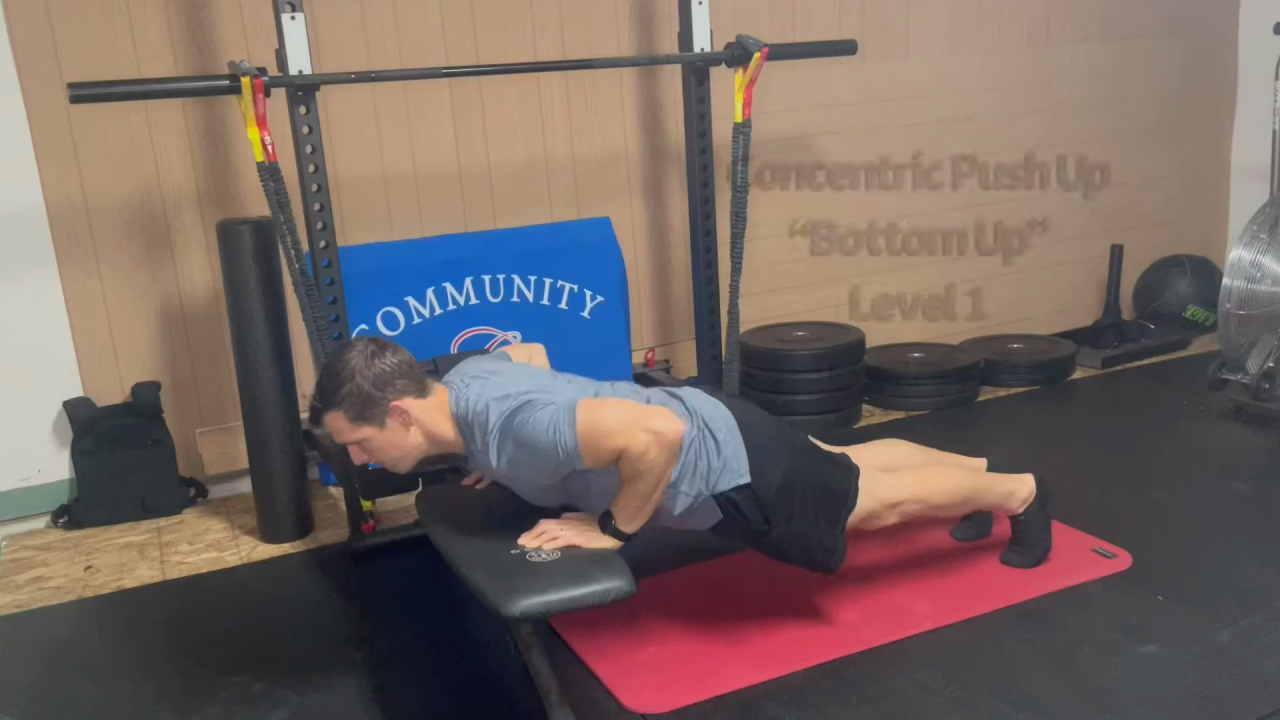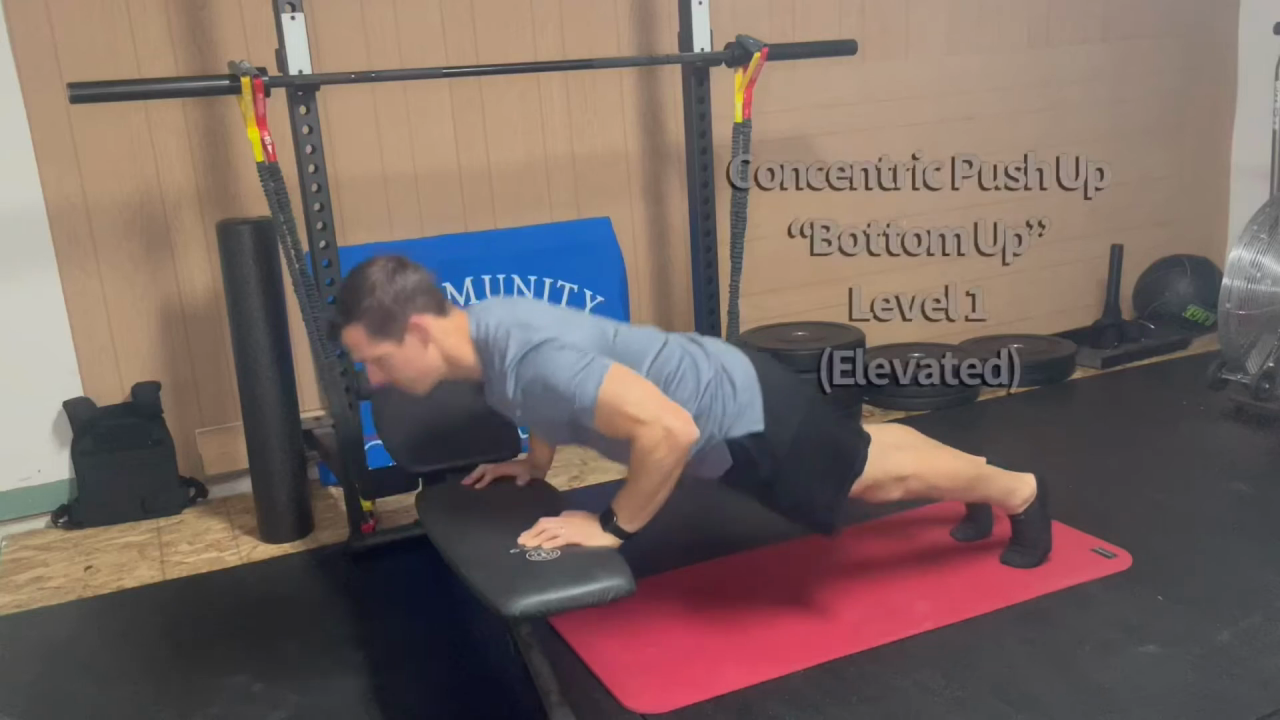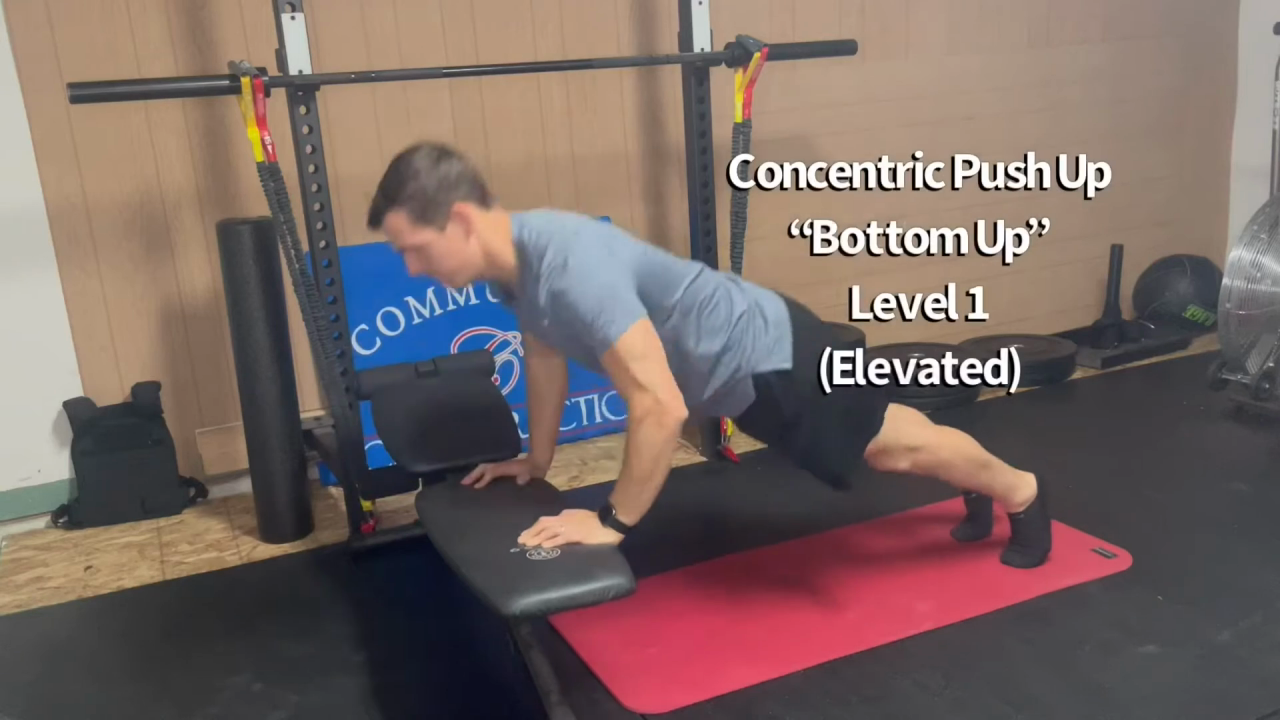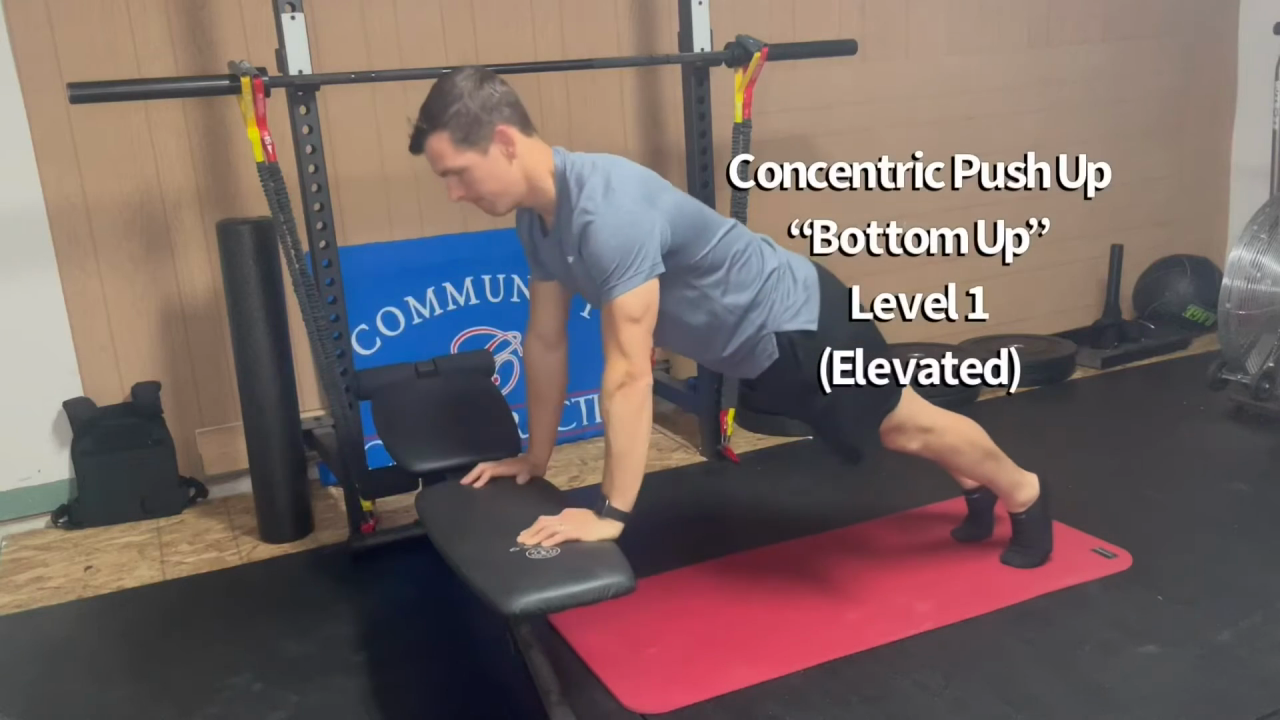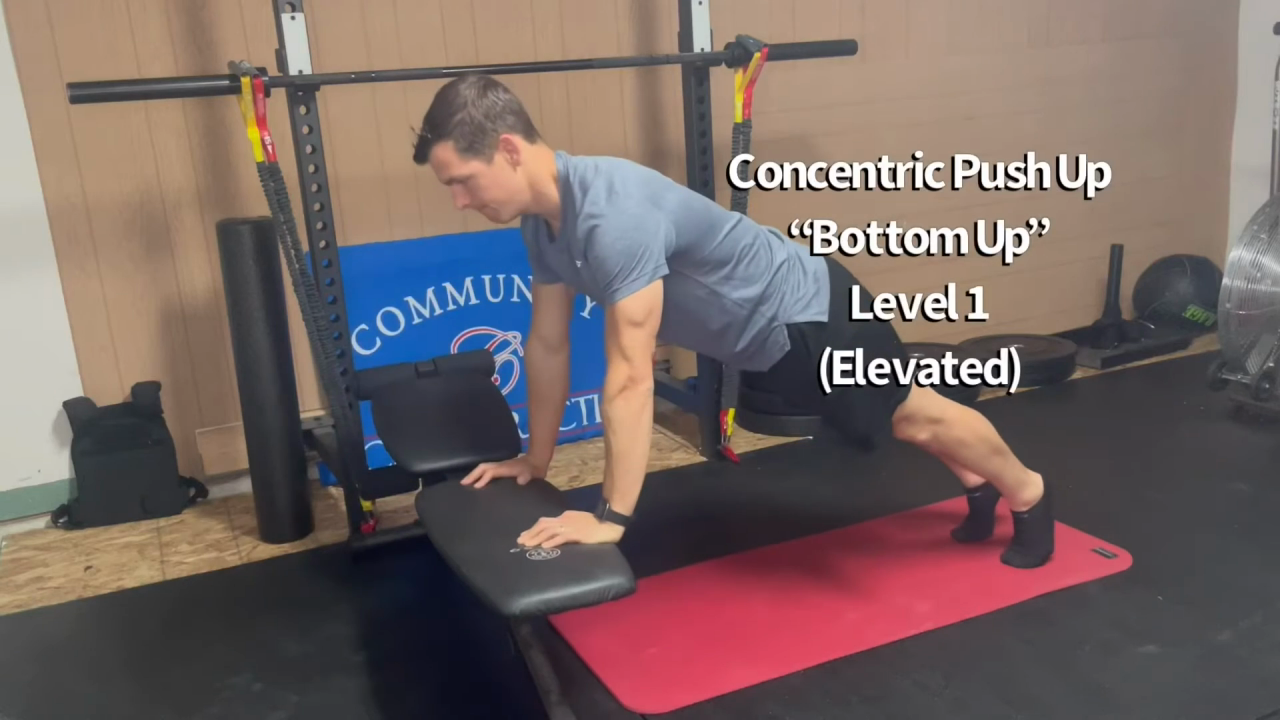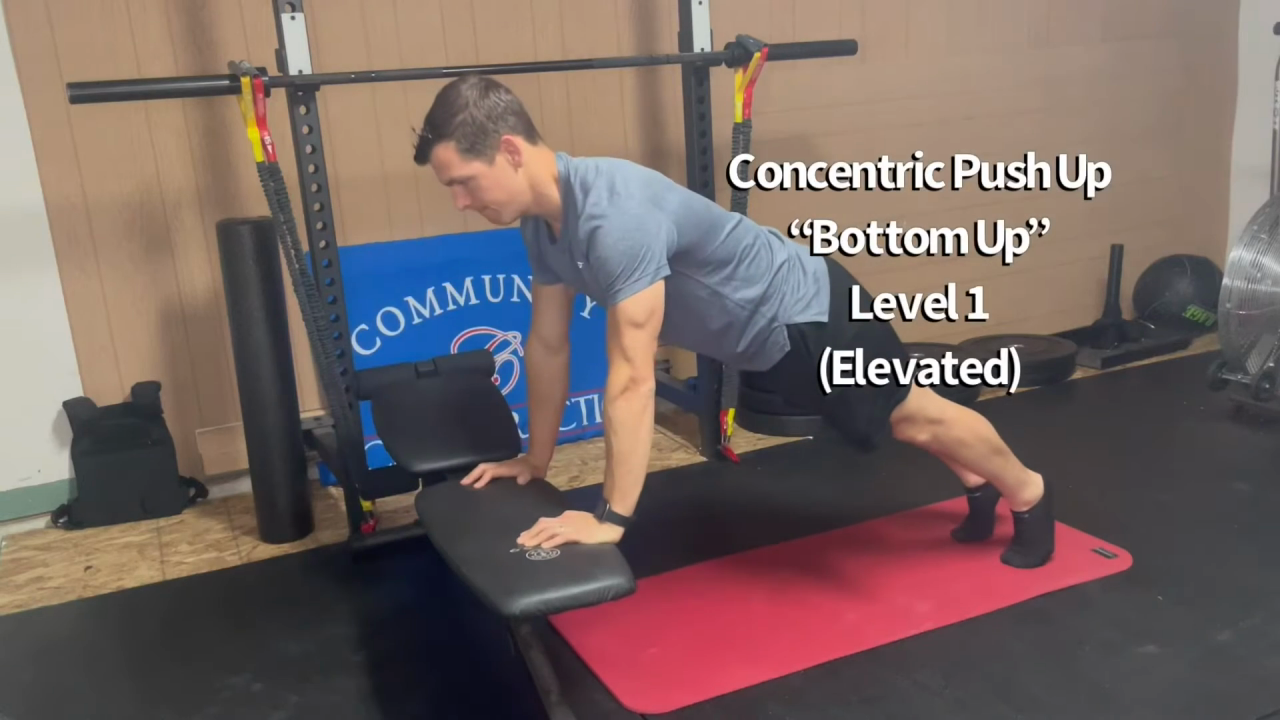
dt=0.2s
person 1, frame 1
left shoulder: (507, 430)
right shoulder: (464, 381)
left elbow: (657, 432)
right elbow: (531, 351)
left wrist: (609, 527)
left hip: (728, 469)
right hip: (707, 424)
left knee: (880, 502)
right knee: (851, 466)
left ankle: (1017, 491)
right ankle: (976, 468)
person 1, frame 2
left shoulder: (528, 363)
right shoulder: (484, 322)
left elbow: (672, 430)
left wrist: (612, 527)
right wrist: (534, 462)
left hip: (740, 416)
right hip: (717, 379)
left knee: (886, 474)
right knee: (862, 443)
left ankle: (1018, 491)
right ankle: (980, 474)
person 1, frame 3
left shoulder: (570, 274)
right shoulder: (514, 253)
left elbow: (661, 408)
right elbow: (547, 354)
left wrist: (613, 520)
right wrist: (532, 463)
left hip: (769, 357)
right hip: (741, 349)
left knee: (896, 445)
right knee: (886, 434)
left ankle: (1020, 493)
right ankle: (980, 492)
person 1, frame 4
left shoulder: (606, 213)
right shoulder: (541, 209)
left elbow: (629, 375)
right elbow: (546, 341)
left wrist: (611, 513)
right wrist: (534, 458)
left hip: (792, 318)
right hip: (758, 334)
left knee: (908, 426)
right knee: (894, 421)
left ankle: (1024, 495)
right ankle: (977, 492)
person 1, frame 5
left shoulder: (613, 215)
right shoulder: (544, 215)
left elbow: (630, 377)
right elbow: (548, 343)
left wrist: (612, 517)
right wrist: (535, 458)
left hip: (802, 311)
right hip: (763, 331)
left knee: (914, 416)
right knee: (899, 414)
left ankle: (1027, 493)
right ankle: (978, 486)
person 1, frame 6
left shoulder: (615, 217)
right shoulder: (544, 217)
left elbow: (632, 379)
right elbow: (548, 344)
left wrist: (611, 518)
right wrist: (535, 459)
left hip: (804, 312)
right hip: (765, 332)
left knee: (915, 416)
right knee: (901, 417)
left ankle: (1027, 494)
right ankle: (979, 486)
